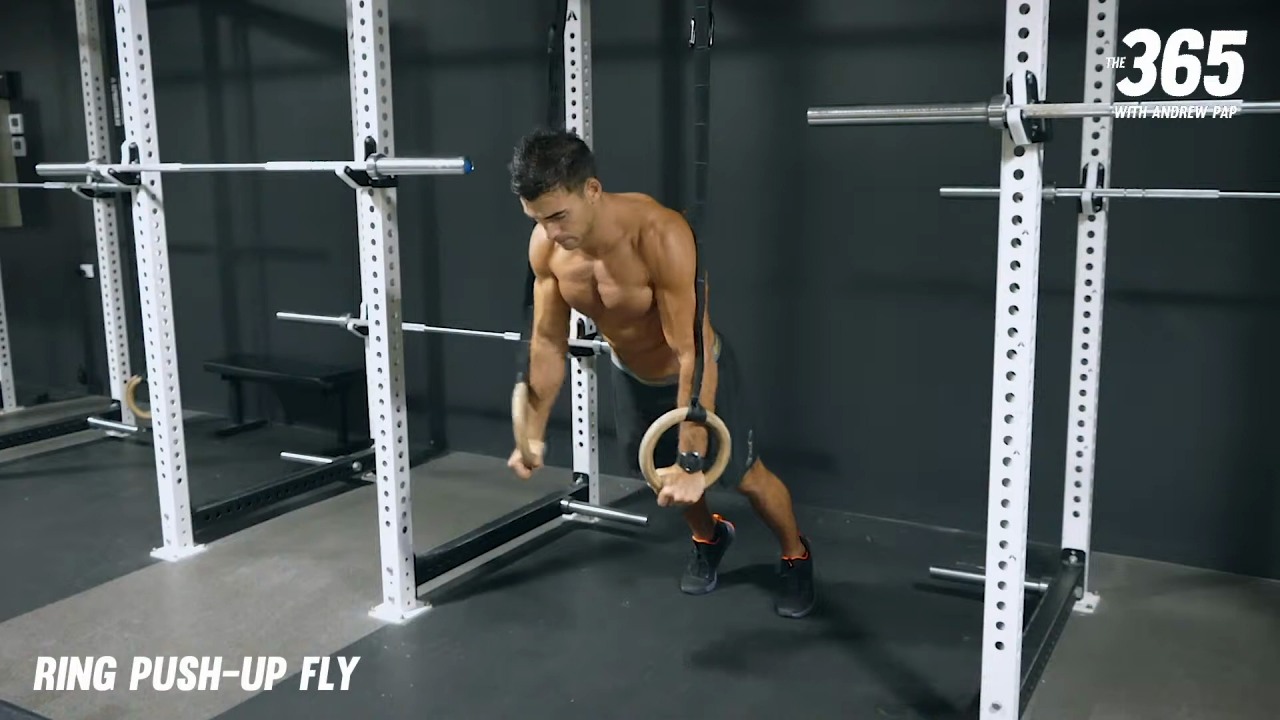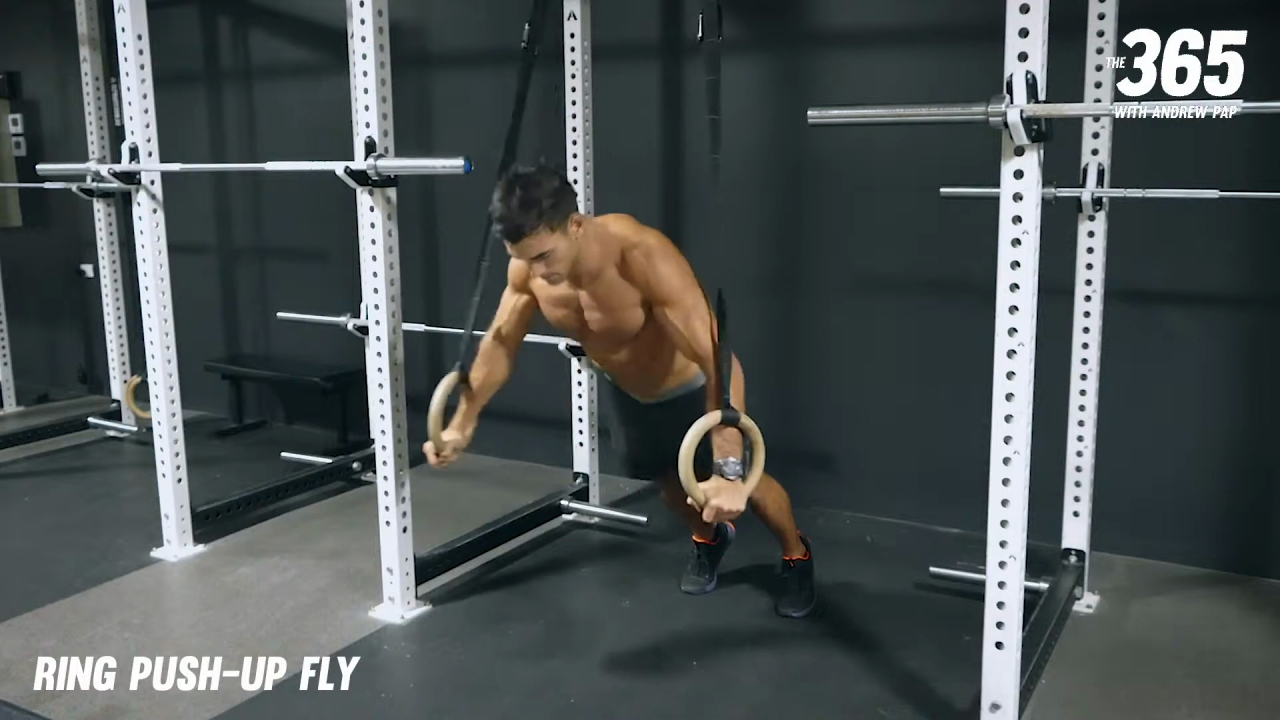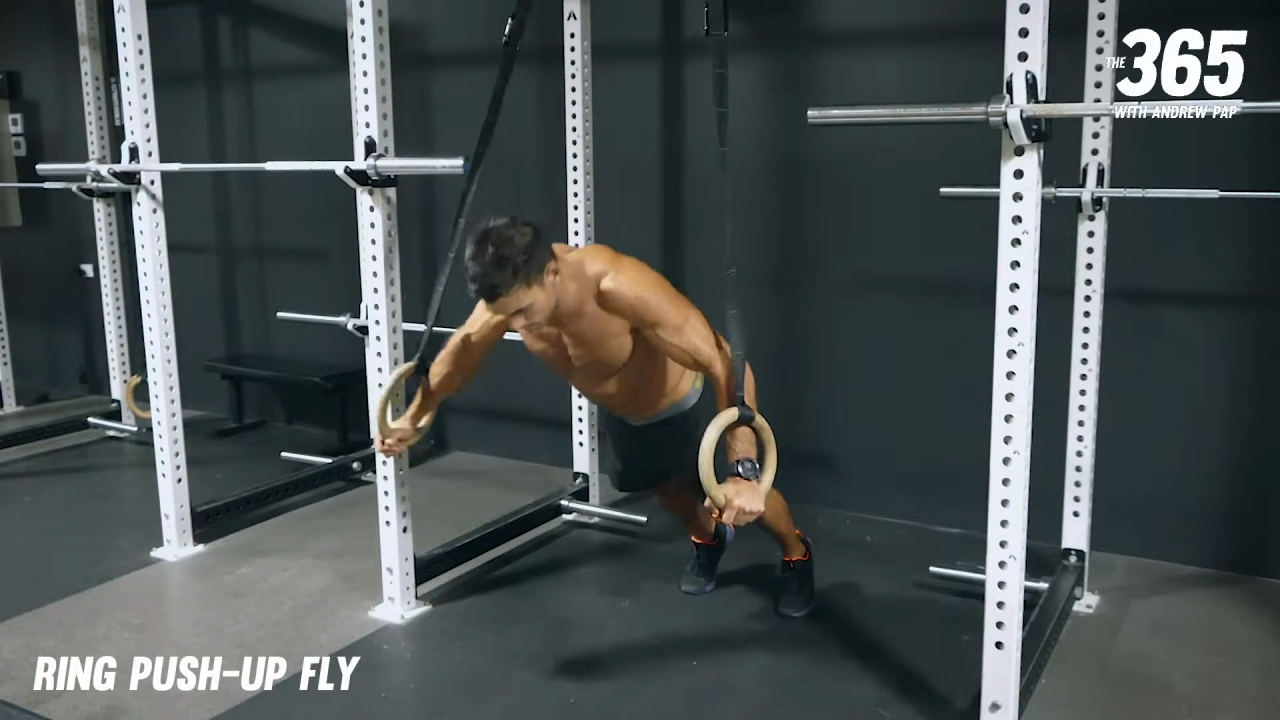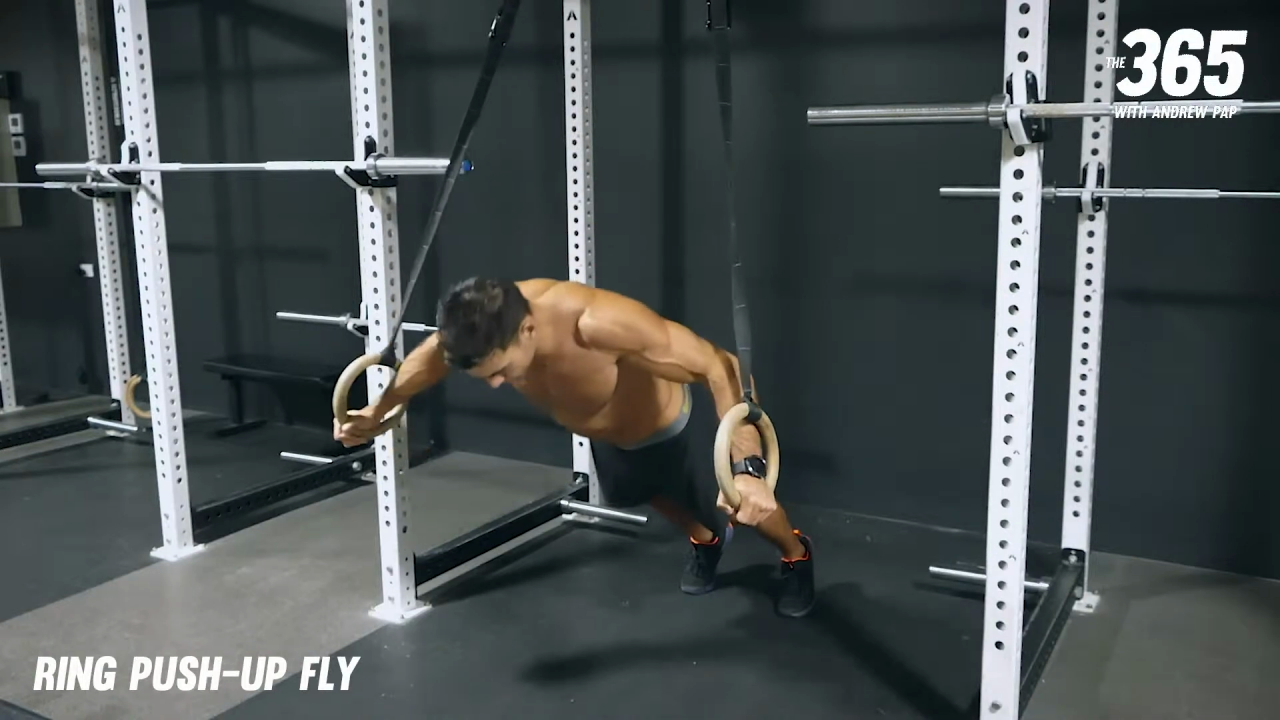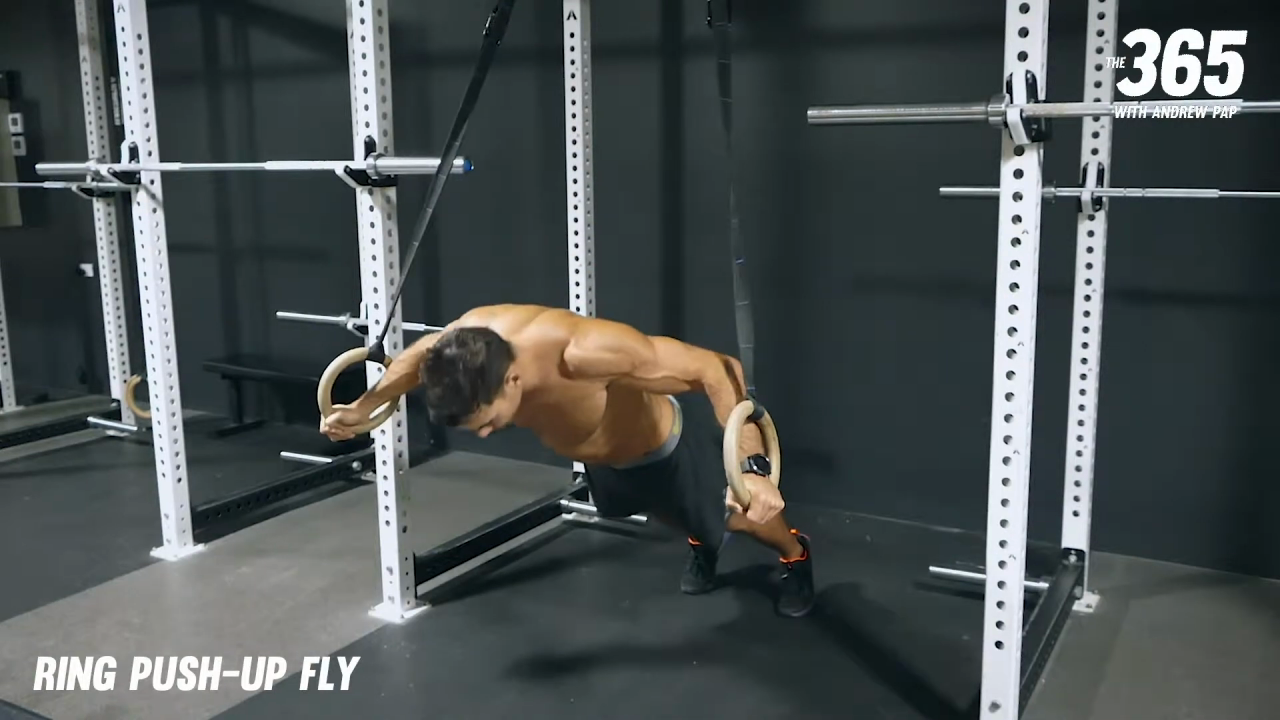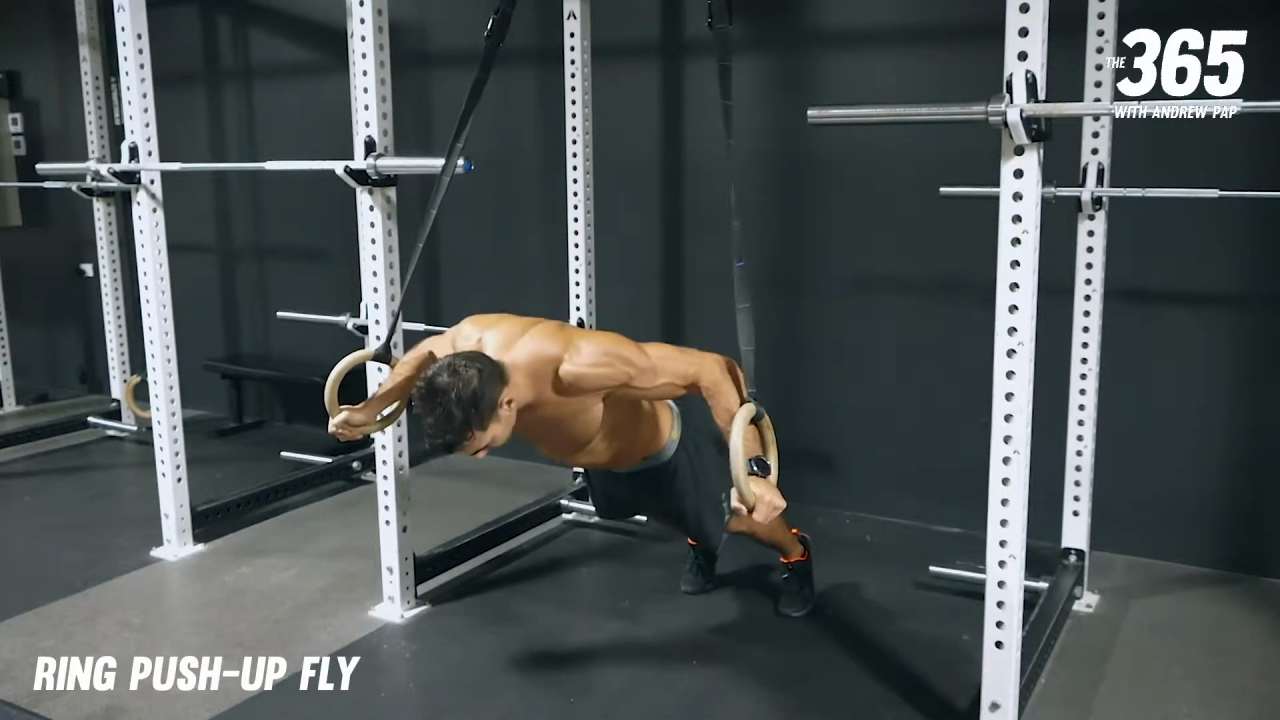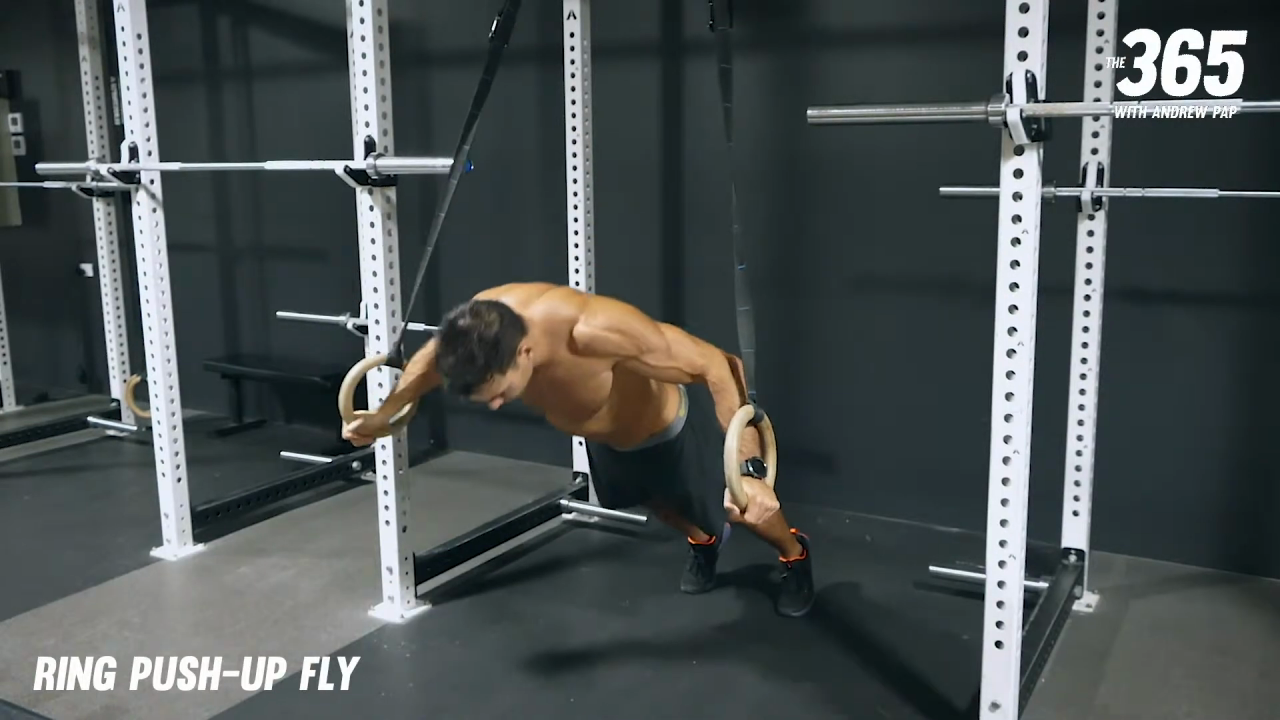
dt=0.3s
person 1, frame 1
left shoulder: (657, 235)
right shoulder: (545, 244)
left elbow: (690, 355)
right elbow: (547, 341)
left wrist: (693, 463)
right wrist: (533, 431)
left hip: (692, 374)
right hip: (631, 375)
left knee: (746, 474)
right knee: (663, 470)
left ankle: (796, 557)
right ankle: (708, 539)
person 1, frame 2
left shoulder: (644, 258)
right shoulder: (528, 266)
left elbow: (717, 361)
right elbow: (500, 342)
left wrist: (729, 470)
right wrist: (463, 422)
left hip: (688, 388)
right hip: (626, 390)
left knee: (742, 482)
right knee: (666, 478)
left ankle: (797, 556)
right ankle: (709, 539)
person 1, frame 3
left shoulder: (620, 287)
right shoulder: (515, 291)
left elbow: (725, 364)
right elbow: (465, 346)
left wrist: (743, 470)
right wrist: (414, 418)
left hip: (682, 406)
right hip: (618, 414)
left knee: (744, 496)
right knee: (664, 489)
left ankle: (796, 555)
right ankle: (707, 537)
person 1, frame 4
left shoulder: (597, 322)
right shoulder: (490, 325)
left elbow: (722, 367)
right elbow: (432, 354)
left wrist: (748, 468)
right wrist: (376, 412)
left hip: (671, 430)
right hip: (608, 439)
left knee: (739, 508)
right knee: (658, 500)
left ankle: (796, 555)
right ankle: (705, 541)
person 1, frame 5
left shoulder: (579, 353)
right shoulder: (473, 334)
left elbow: (719, 369)
right elbow: (422, 353)
left wrist: (754, 468)
right wrist: (363, 408)
left hip: (662, 445)
right hip: (604, 457)
left knee: (731, 515)
right knee: (662, 512)
left ankle: (795, 555)
right ankle: (701, 541)
person 1, frame 6
left shoulder: (575, 366)
right shoulder: (468, 343)
left elbow: (715, 370)
right elbow: (425, 356)
left wrist: (754, 470)
right wrist: (369, 410)
left hip: (662, 449)
left knee: (731, 516)
right knee: (678, 517)
left ankle: (796, 554)
right ankle: (701, 542)
person 1, frame 7
left shoulder: (593, 329)
right shoulder: (485, 320)
left elbow: (720, 367)
right elbow: (435, 356)
left wrist: (751, 469)
right wrist: (383, 414)
left hip: (668, 431)
right hip: (605, 438)
left knee: (736, 508)
right knee: (655, 502)
left ankle: (794, 553)
right ankle: (704, 541)
